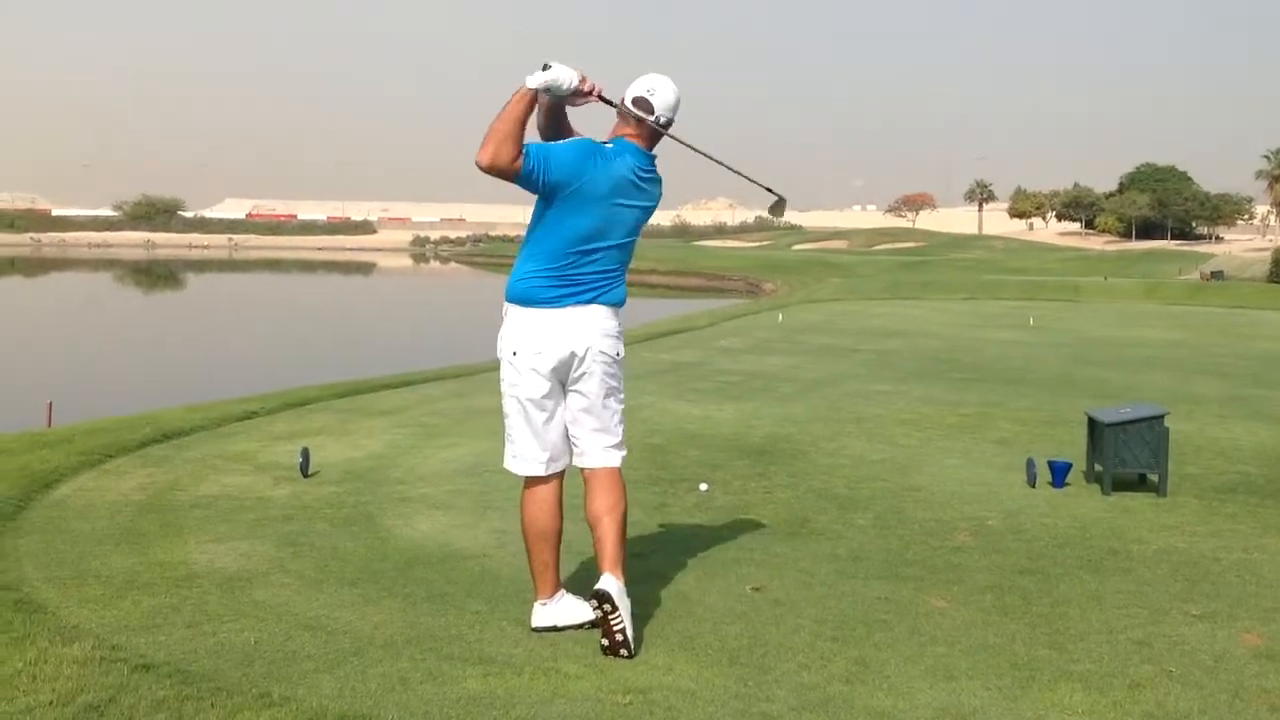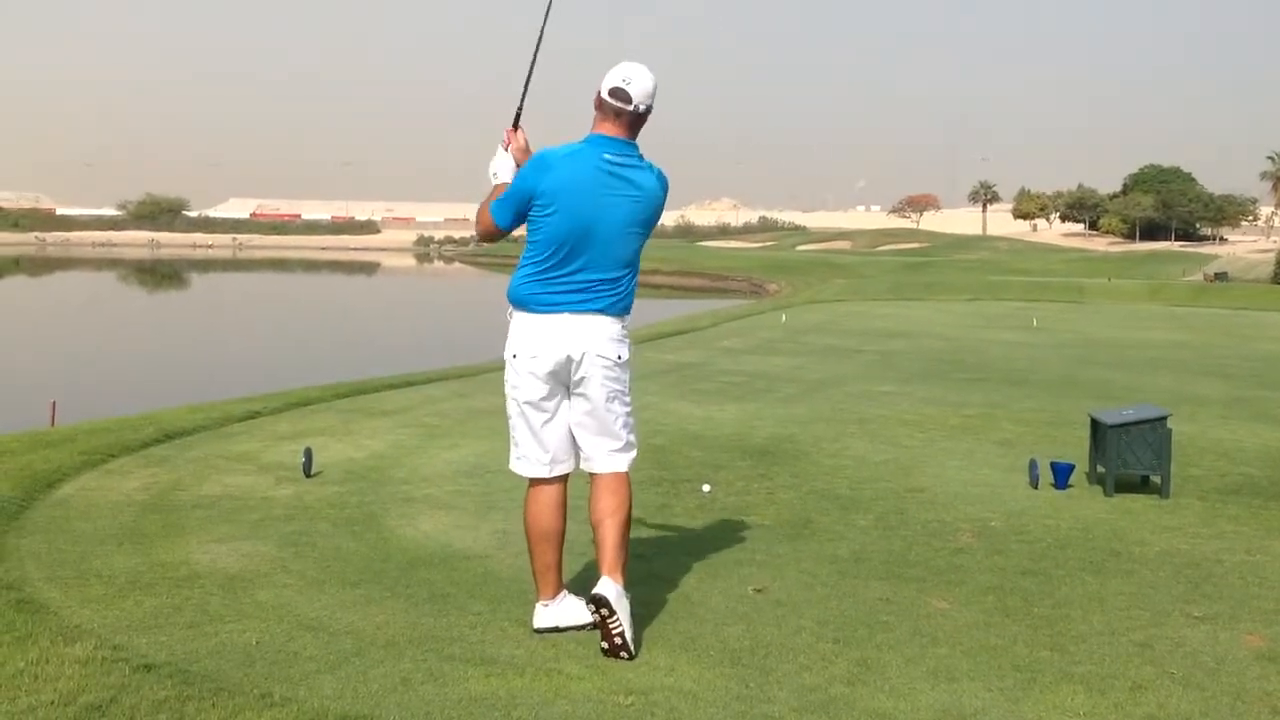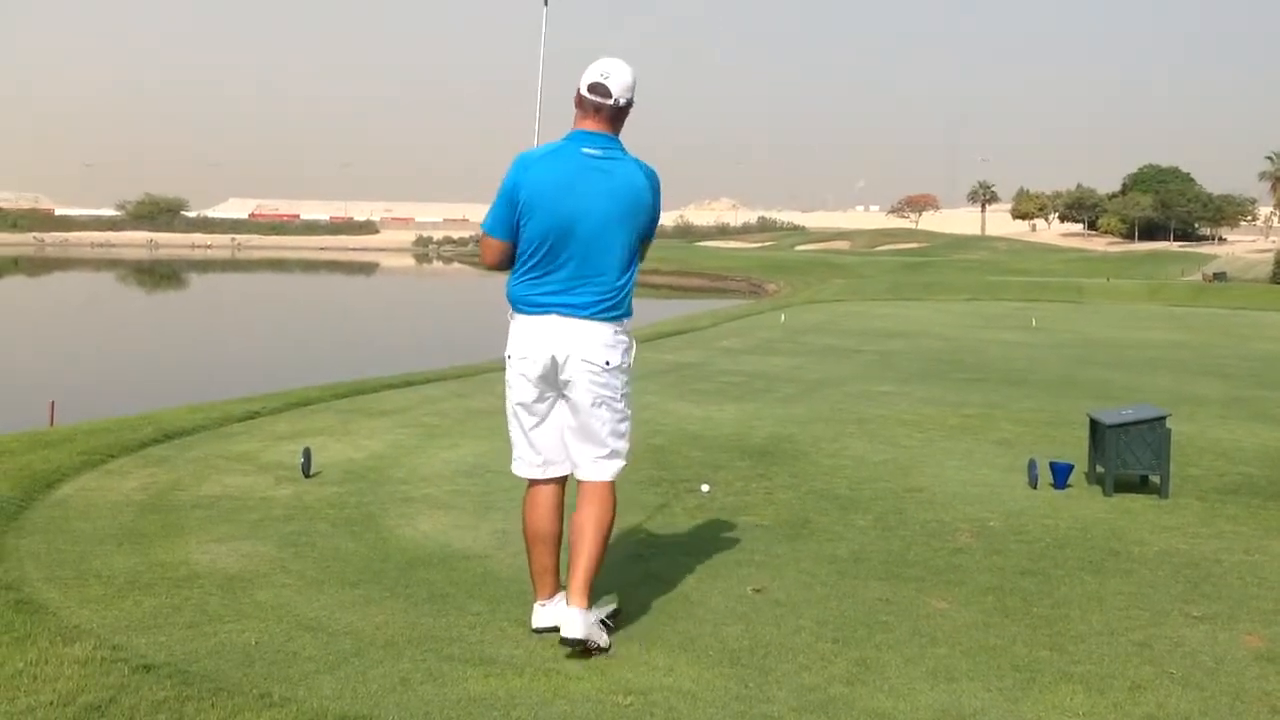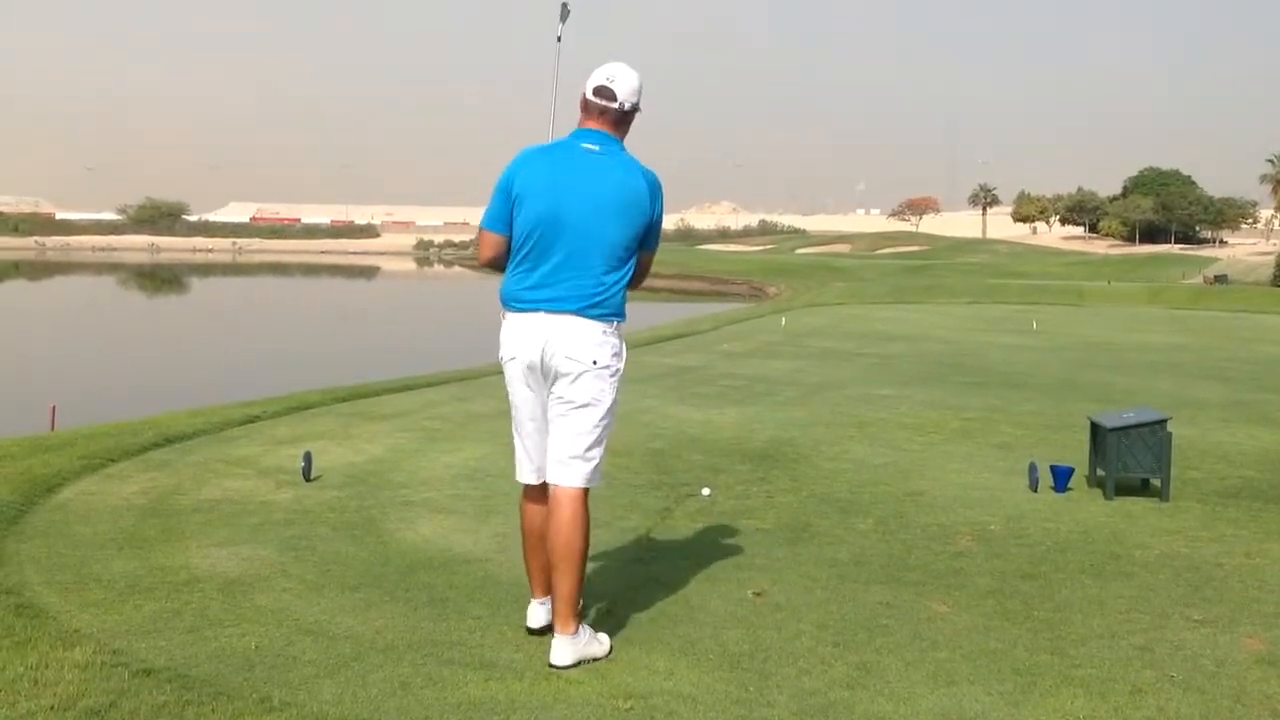
dt=0.5s
person 1, frame 1
left shoulder: (586, 162)
right shoulder: (649, 184)
left elbow: (492, 158)
left wrist: (539, 88)
right wrist: (555, 100)
left hip: (533, 329)
right hip: (596, 330)
left knee: (541, 471)
right knee: (602, 462)
left ankle: (548, 600)
right ankle: (610, 582)
person 1, frame 2
left shoulder: (547, 167)
right shoulder: (654, 185)
left elbow: (487, 228)
left wrist: (506, 168)
left hip: (536, 334)
right hip: (602, 336)
left knee: (545, 472)
right knee: (610, 465)
left ankle: (550, 601)
right ankle: (611, 585)
person 1, frame 3
left shoulder: (529, 169)
right shoulder: (642, 180)
left elbow: (491, 256)
left hip: (531, 334)
right hip: (597, 339)
left knee: (542, 475)
right knee: (596, 476)
left ankle: (548, 601)
right ankle: (577, 607)
person 1, frame 4
left shoulder: (527, 164)
right shoulder: (643, 183)
left elbow: (487, 254)
left hip: (522, 331)
right hip: (589, 339)
left knee: (534, 476)
right knee: (569, 483)
left ankle: (541, 601)
right ankle: (567, 633)
